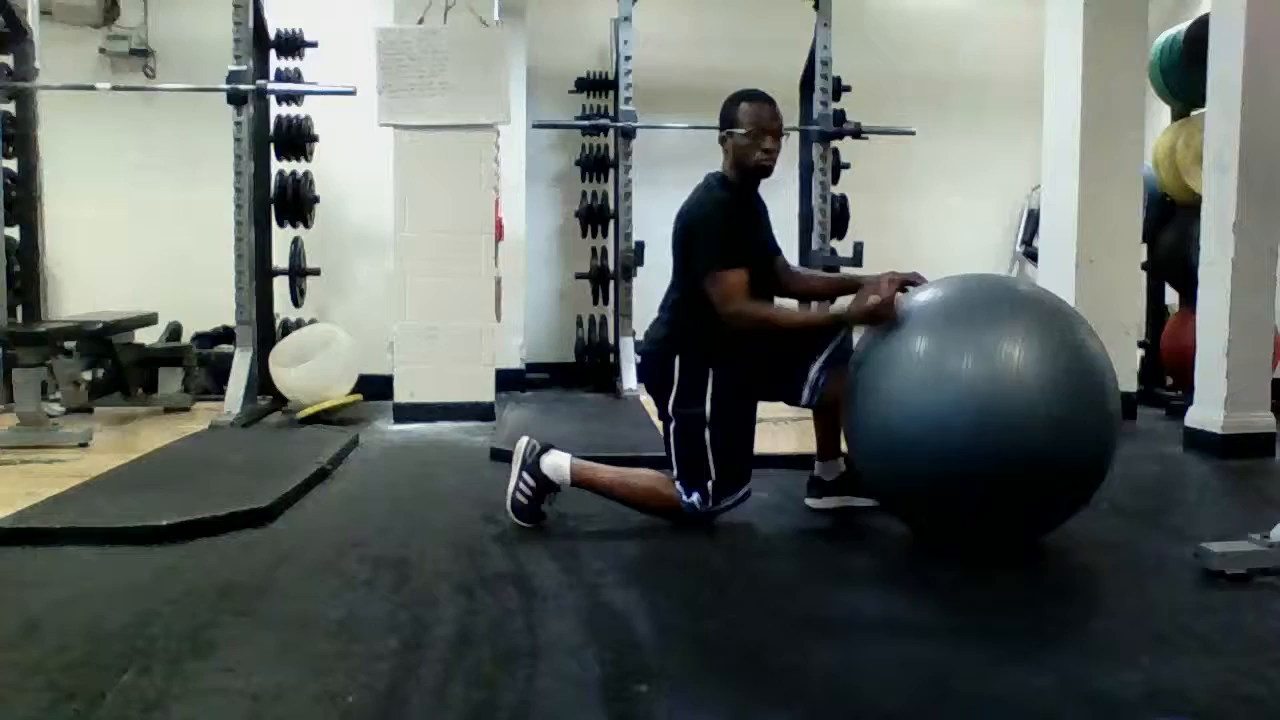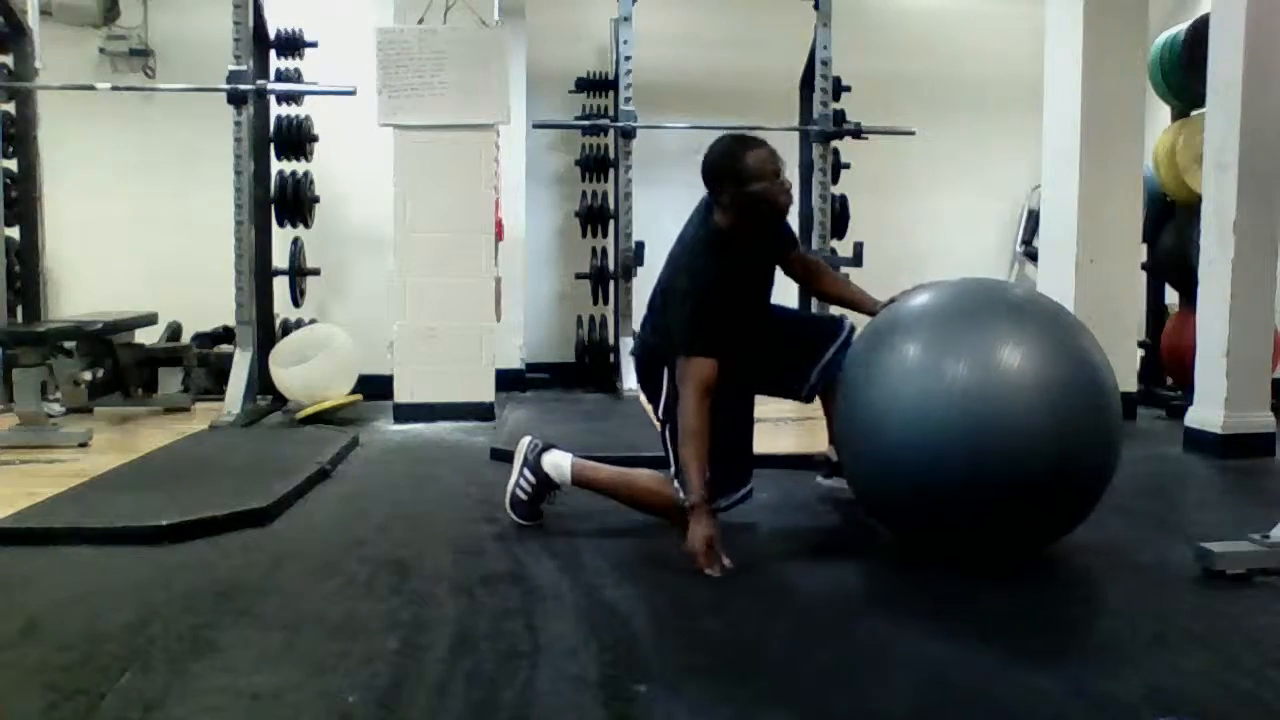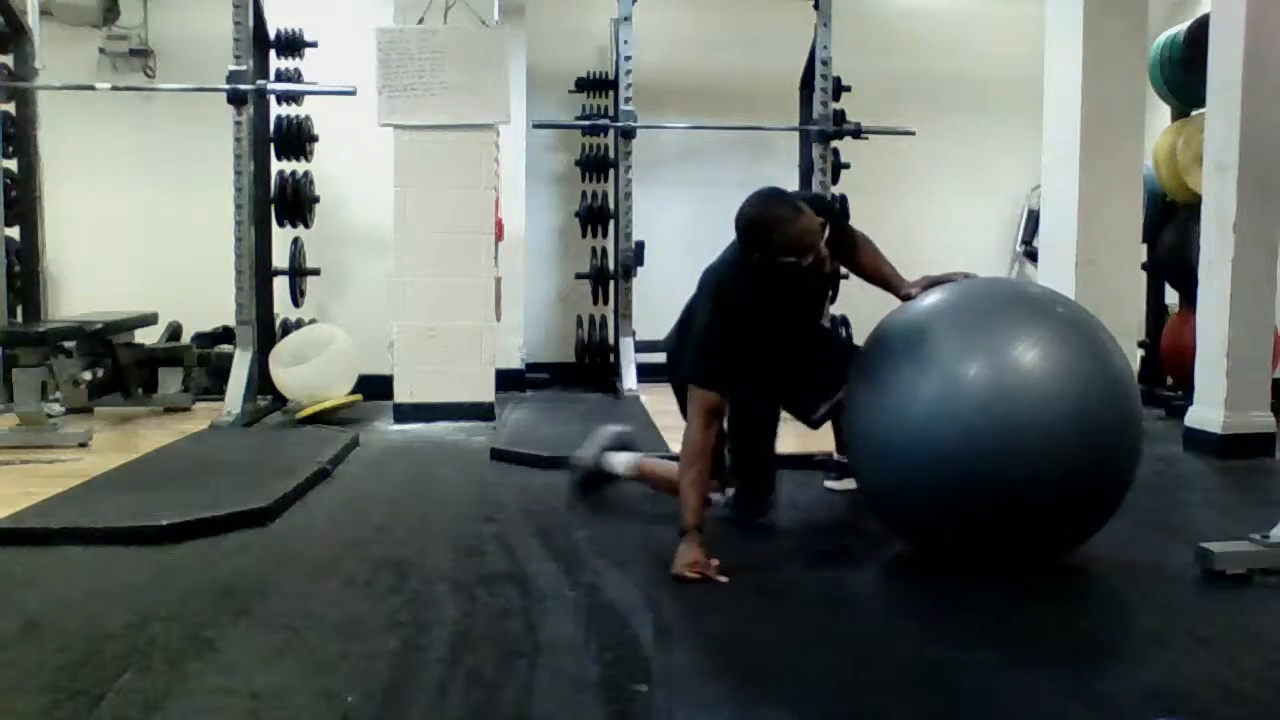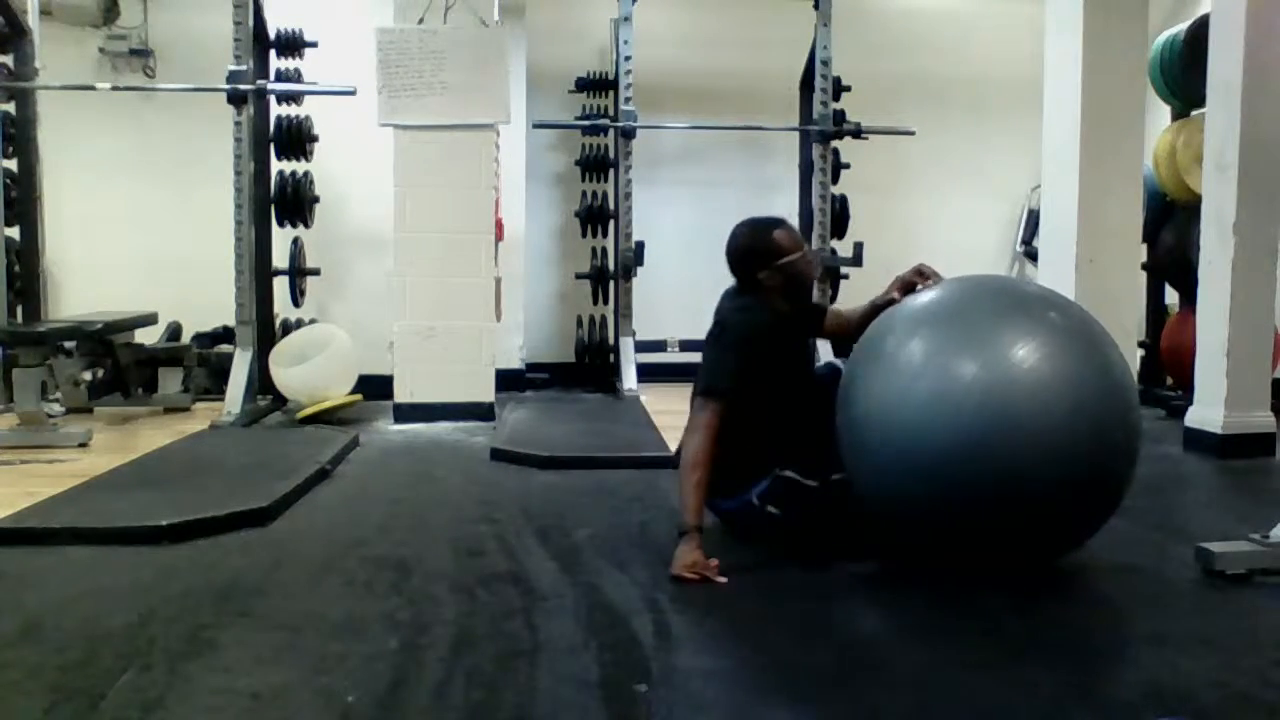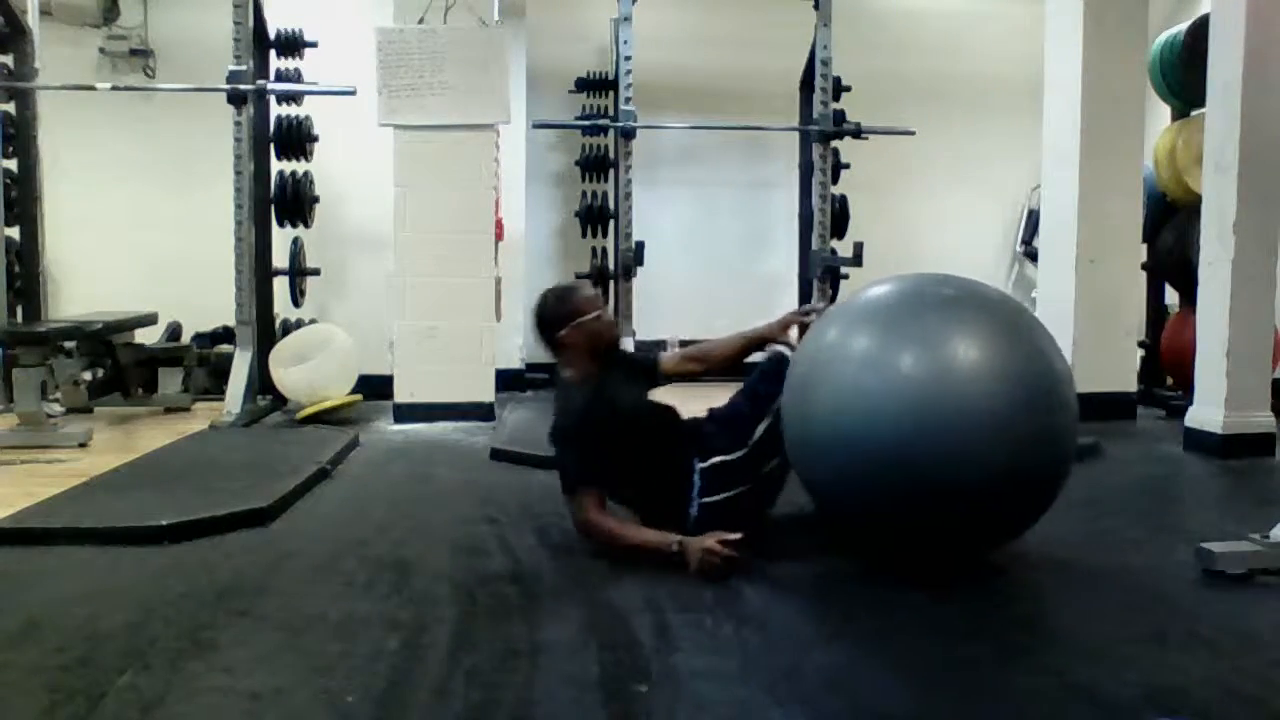
dt=0.7s
person 1, frame 1
left shoulder: (748, 199)
right shoulder: (712, 210)
left elbow: (782, 278)
right elbow: (736, 309)
left wrist: (862, 283)
right wrist: (844, 314)
left hip: (731, 345)
right hip: (691, 360)
right knee: (704, 501)
left ankle: (829, 477)
right ankle: (552, 465)
person 1, frame 2
left shoulder: (758, 215)
right shoulder: (699, 271)
left elbow: (804, 267)
right elbow: (695, 392)
left wrist: (878, 308)
right wrist: (699, 511)
right hip: (678, 361)
left knee: (837, 341)
right knee: (718, 494)
right ankle: (551, 463)
person 1, frame 3
left shoulder: (814, 220)
right shoulder: (726, 299)
left elbow: (853, 242)
right elbow: (704, 417)
left wrist: (903, 286)
right wrist: (691, 537)
right hip: (717, 368)
right knee: (749, 504)
right ankle: (618, 459)
person 1, frame 4
left shoulder: (779, 303)
right shoulder: (743, 328)
left elbow: (845, 326)
right elbow: (703, 428)
left wrist: (886, 300)
right wrist: (690, 537)
right hip: (747, 490)
person 1, frame 5
left shoulder: (607, 365)
right shoulder: (577, 415)
left elbow: (691, 361)
right elbow: (587, 518)
left wrist: (769, 332)
right wrist: (680, 545)
right hip: (703, 497)
left knee: (784, 357)
right knee: (787, 367)
